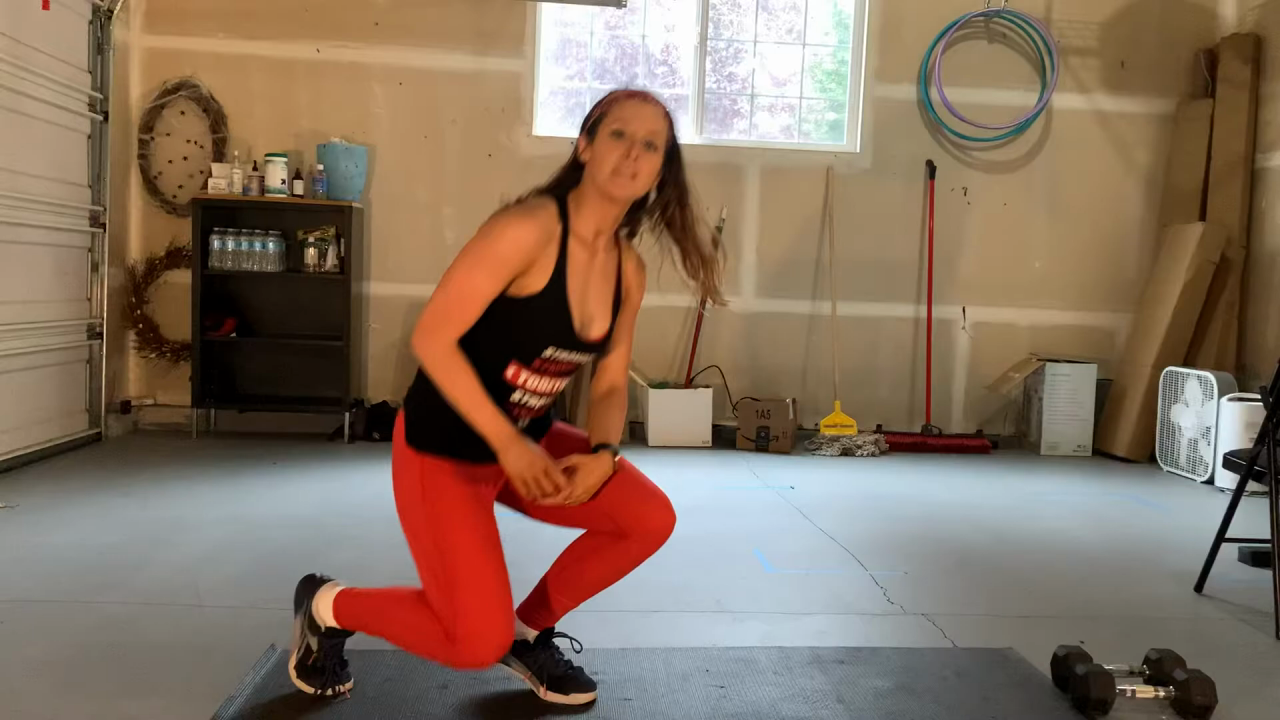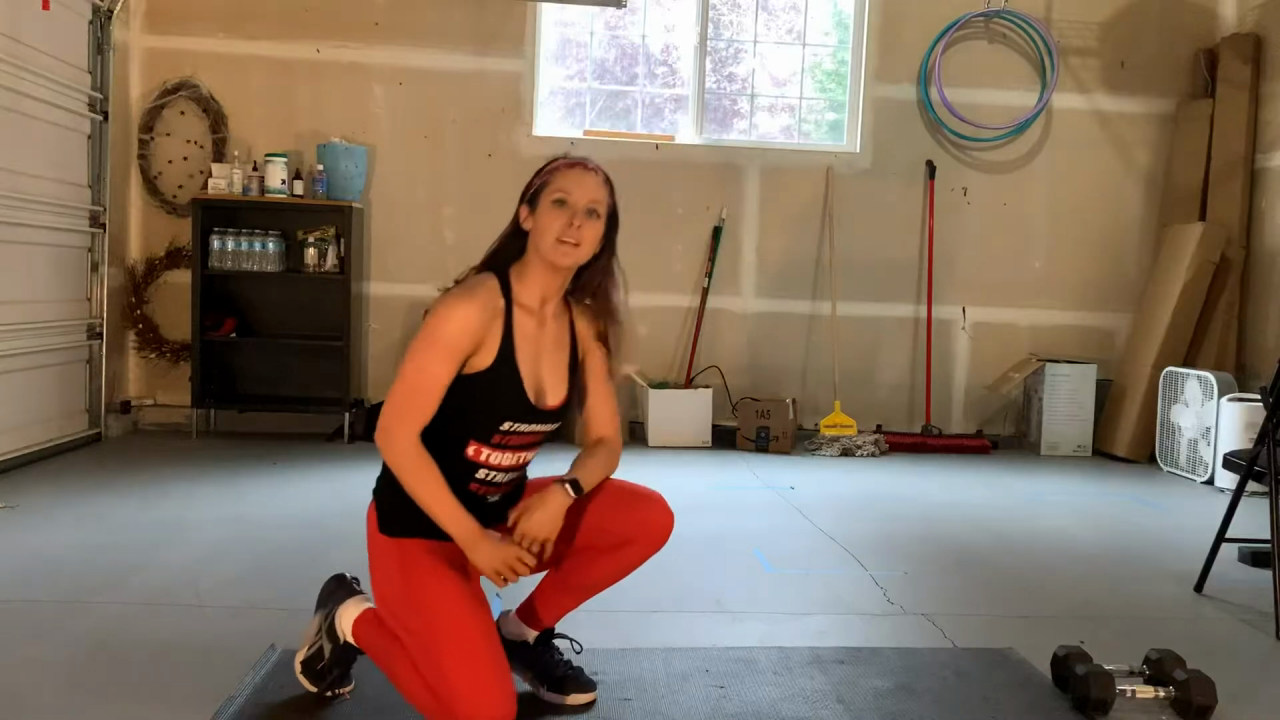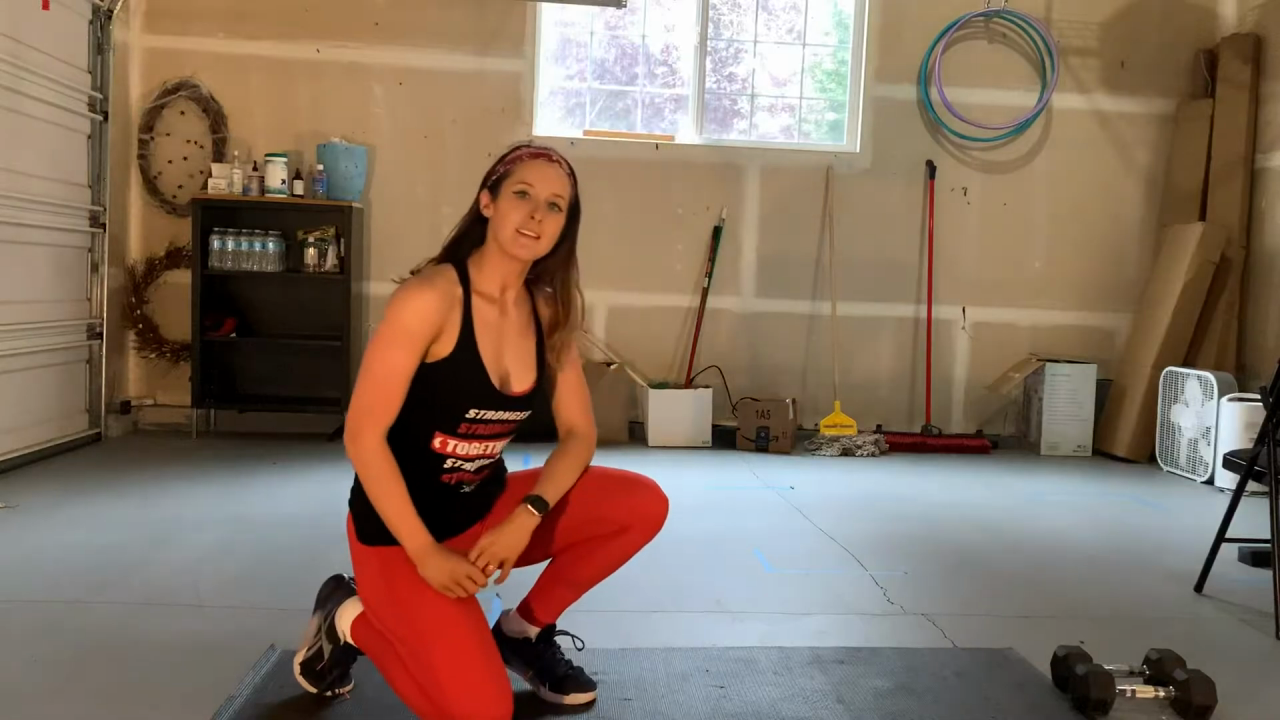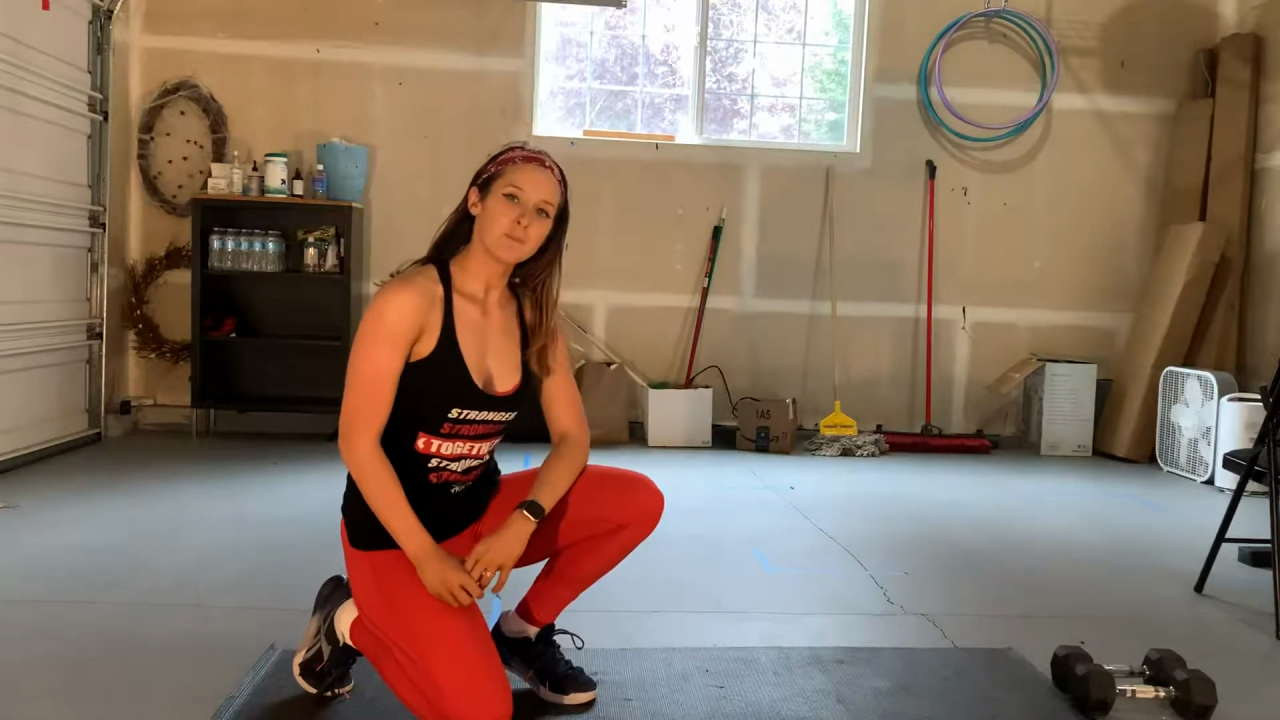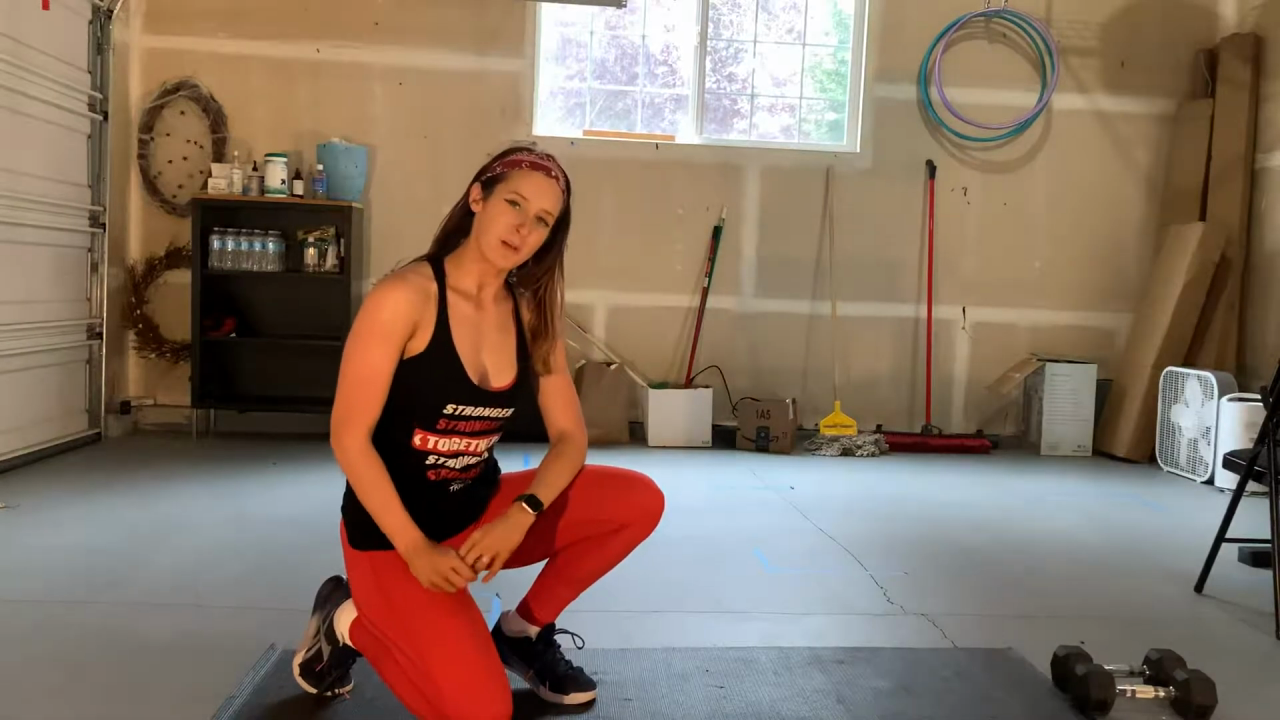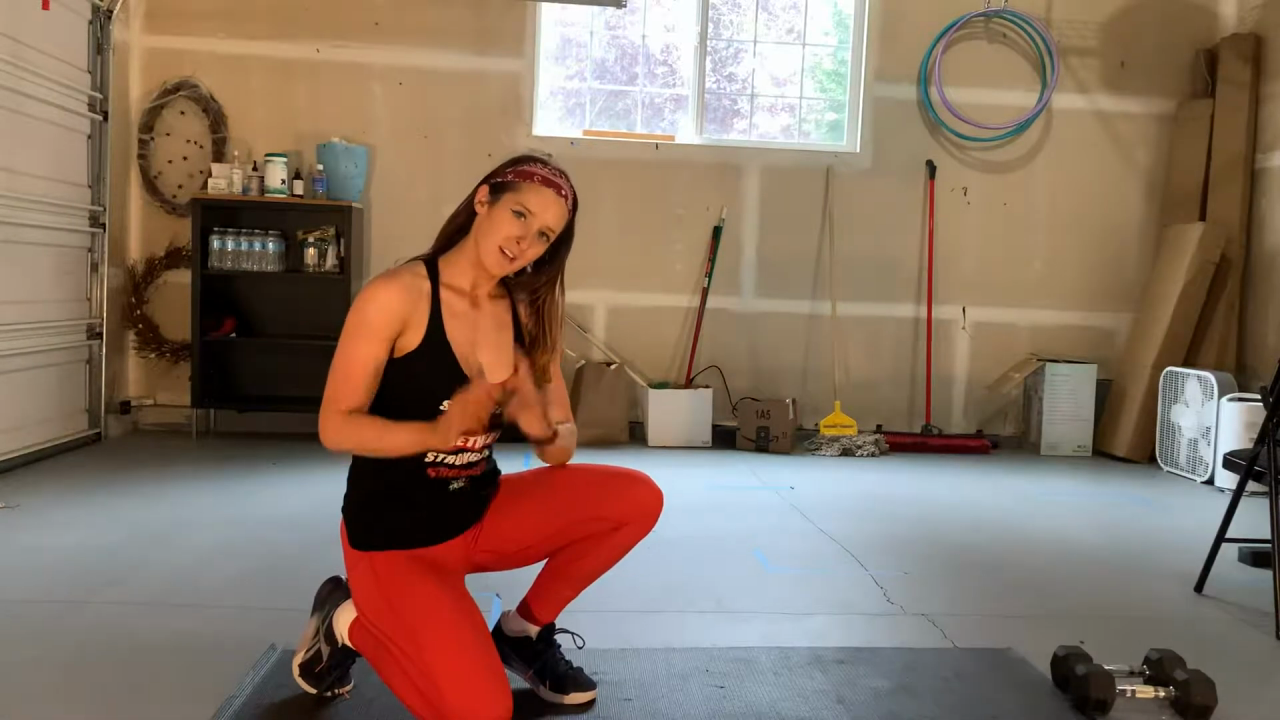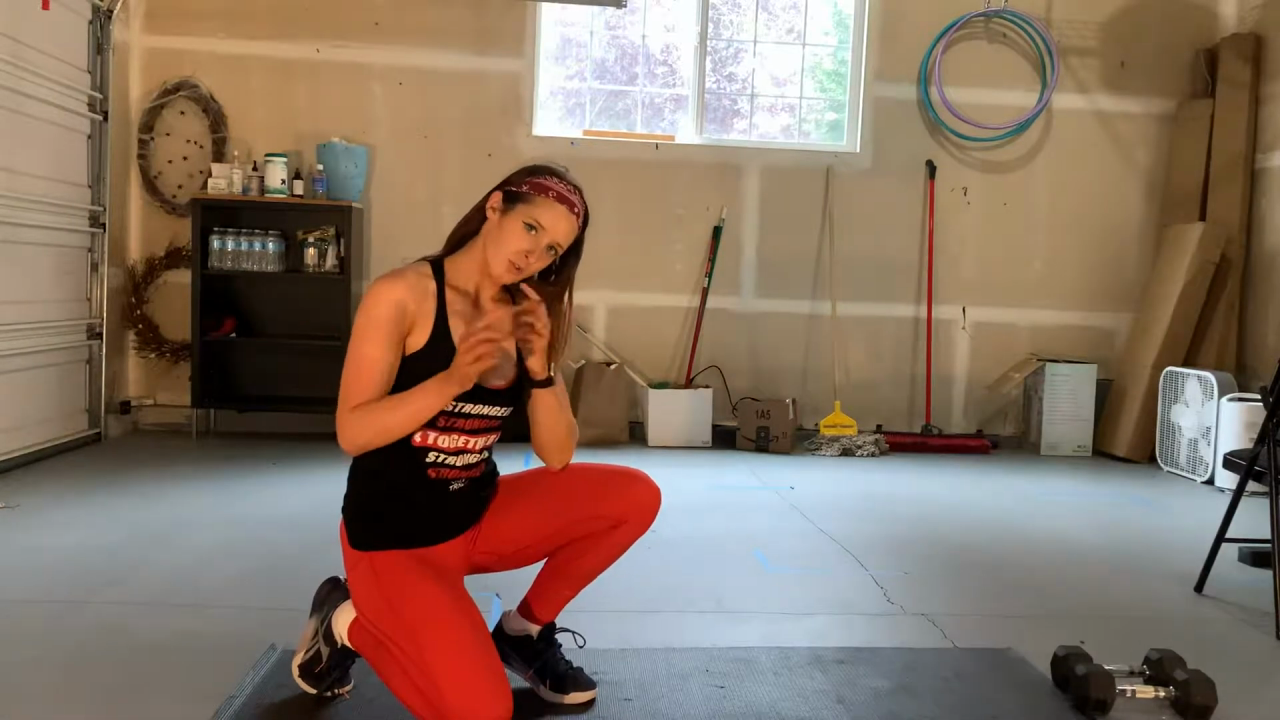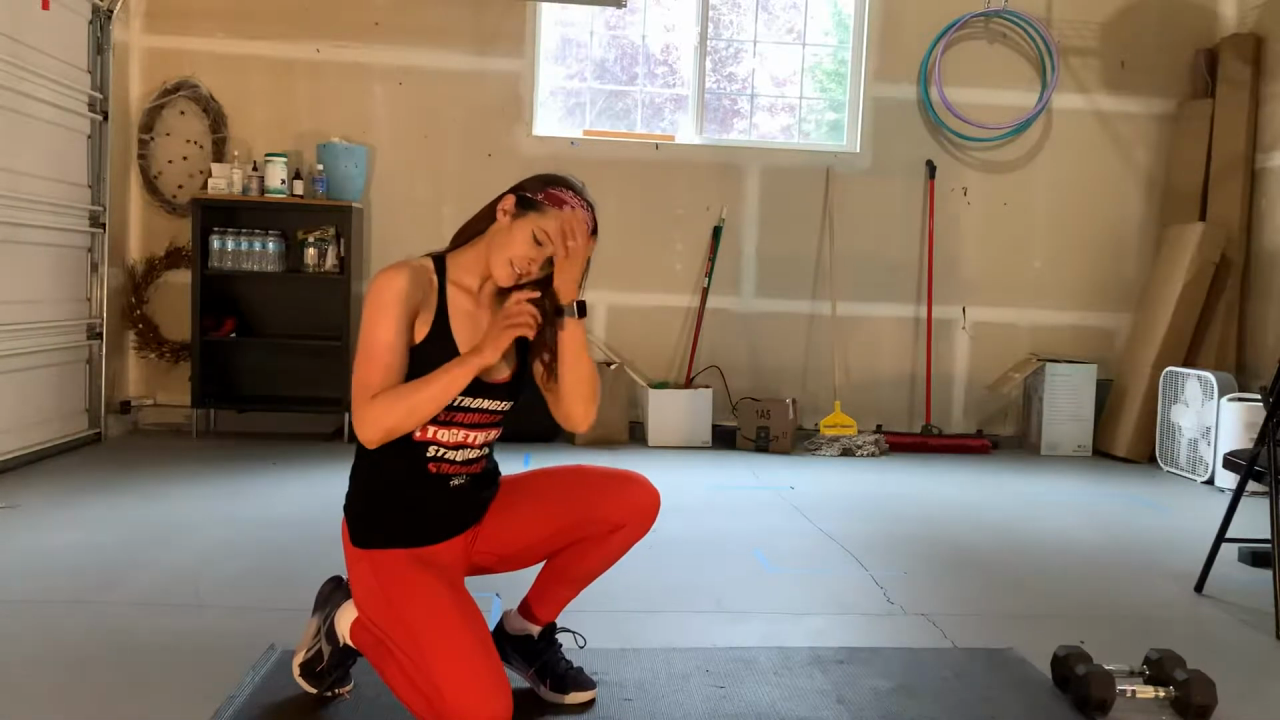
dt=0.3s
person 1, frame 1
left shoulder: (628, 269)
right shoulder: (528, 229)
left elbow: (610, 385)
right elbow: (431, 338)
left wrist: (604, 459)
right wrist: (505, 445)
left hip: (529, 443)
right hip: (442, 447)
left knee: (651, 518)
right knee: (476, 643)
left ankle: (529, 628)
right ankle: (330, 608)
person 1, frame 2
left shoulder: (585, 326)
right shoulder: (473, 308)
left elbow: (604, 441)
right elbow: (395, 434)
left wrist: (563, 495)
right wrist: (471, 538)
left hip: (505, 510)
right hip: (418, 528)
left knee: (651, 519)
left ankle: (523, 633)
right ankle: (350, 620)
person 1, frame 3
left shoulder: (550, 314)
right shoulder: (430, 298)
left elbow: (578, 433)
right elbow: (363, 436)
left wrist: (525, 519)
right wrist: (425, 553)
left hip: (487, 508)
right hip: (401, 529)
left knee: (642, 505)
left ankle: (524, 630)
right ankle: (350, 619)
person 1, frame 4
left shoulder: (535, 315)
right shoulder: (410, 298)
left elbow: (571, 438)
right elbow: (358, 442)
left wrist: (521, 525)
right wrist: (426, 555)
left hip: (479, 510)
right hip: (394, 532)
left knee: (638, 502)
left ankle: (524, 630)
right ankle: (351, 621)
person 1, frame 5
left shoulder: (532, 313)
right shoulder: (404, 296)
left elbow: (569, 435)
right elbow: (349, 437)
left wrist: (520, 518)
right wrist: (416, 549)
left hip: (481, 510)
right hip: (395, 533)
left knee: (638, 502)
left ankle: (524, 630)
right ankle: (349, 623)
person 1, frame 6
left shoulder: (529, 313)
right shoulder: (396, 294)
left elbow: (563, 444)
right elbow: (335, 426)
left wrist: (543, 429)
right wrist: (438, 431)
left hip: (480, 510)
right hip: (395, 530)
left knee: (637, 499)
left ankle: (524, 631)
right ankle: (349, 622)
person 1, frame 7
left shoulder: (527, 316)
right shoulder: (401, 293)
left elbow: (557, 456)
right elbow: (353, 434)
left wrist: (540, 368)
right wrist: (456, 377)
left hip: (479, 514)
right hip: (394, 535)
left knee: (635, 497)
left ankle: (525, 631)
right ankle: (347, 624)
person 1, frame 8
left shoulder: (527, 310)
right shoulder: (405, 285)
left elbow: (578, 416)
right elbow: (371, 426)
left wrist: (568, 300)
right wrist: (479, 353)
left hip: (480, 512)
right hip: (395, 535)
left knee: (633, 500)
left ankle: (525, 631)
right ankle: (350, 624)
